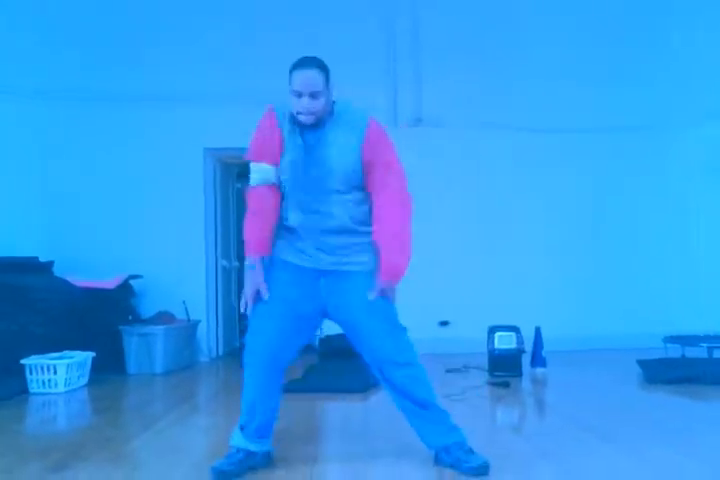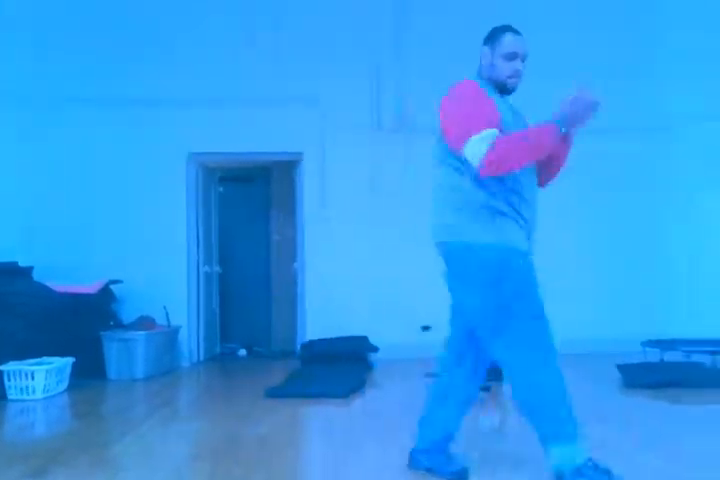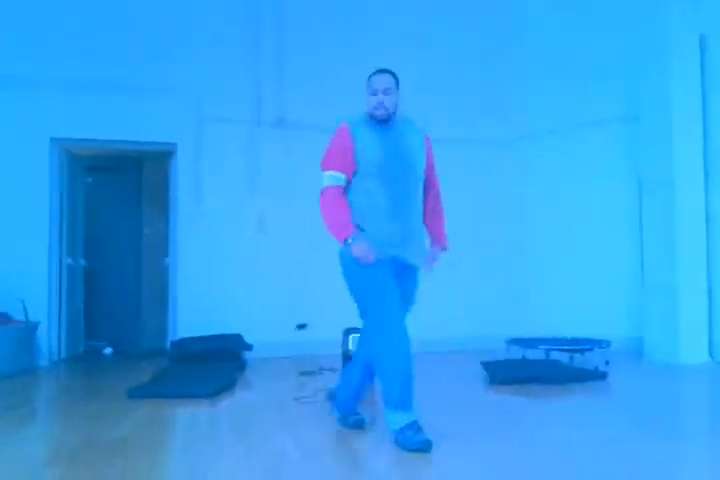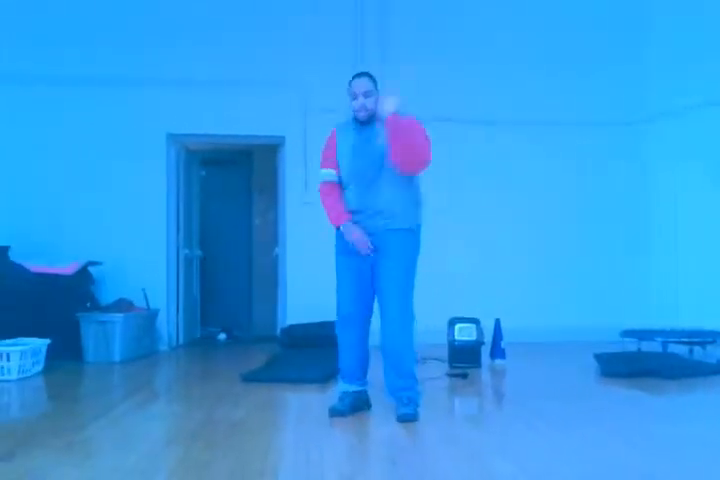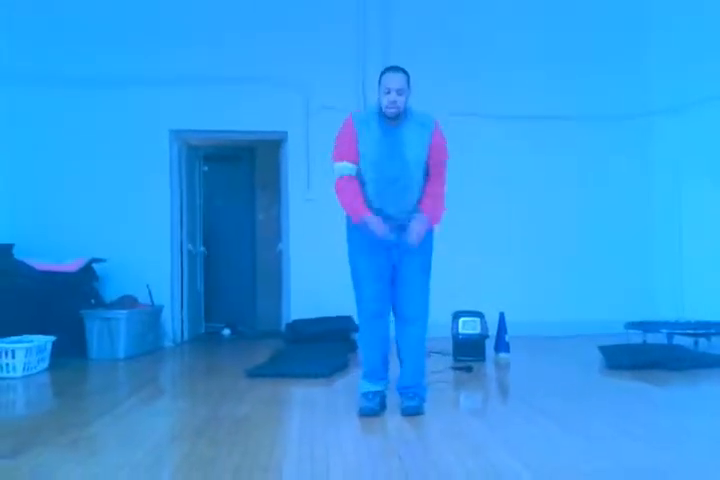
dt=0.4s
person 1, frame 1
left shoulder: (364, 129)
right shoulder: (274, 125)
left elbow: (392, 200)
right elbow: (263, 194)
left wrist: (391, 268)
right wrist: (254, 262)
left hip: (356, 270)
right hip: (295, 268)
left knee: (393, 358)
right knee: (264, 351)
left ankle: (448, 443)
right ankle: (251, 445)
person 1, frame 2
left shoulder: (505, 110)
right shoulder: (469, 99)
left elbow: (538, 175)
right elbow: (492, 160)
left wrist: (562, 136)
right wrist: (559, 126)
left hip: (497, 245)
right hip: (482, 244)
left knee: (469, 350)
right knee: (530, 338)
person 1, frame 3
left shoulder: (417, 138)
right shoulder: (349, 133)
left elbow: (429, 194)
right elbow: (330, 191)
left wrist: (438, 240)
right wrist: (352, 239)
left hip: (404, 253)
right hip: (364, 252)
left knee: (386, 333)
right knee: (389, 331)
left ankle: (345, 394)
right ankle: (401, 420)
person 1, frame 4
left shoulder: (406, 128)
right shoulder: (339, 136)
left elbow: (414, 161)
right elbow: (328, 187)
left wrist: (391, 117)
right wrist: (345, 225)
left hip: (398, 234)
right hip: (352, 235)
left knee: (397, 313)
right knee: (350, 313)
left ankle: (405, 394)
right ankle: (353, 389)
person 1, frame 5
left shoulder: (427, 130)
right shoulder: (355, 127)
left elbow: (435, 184)
right elbow: (344, 180)
left wrist: (424, 220)
right wrist: (366, 217)
left hip: (413, 235)
right hip: (367, 233)
left knee: (413, 314)
right knee: (372, 311)
left ankle: (412, 390)
right ankle: (373, 389)
